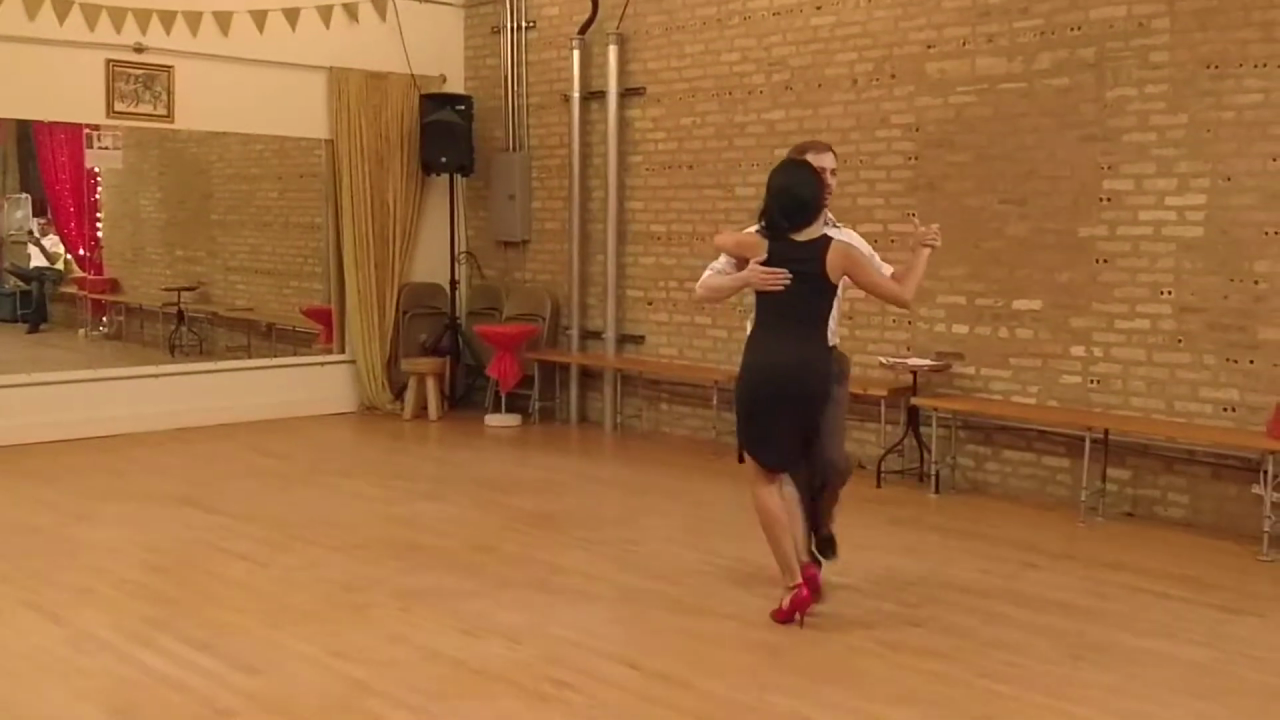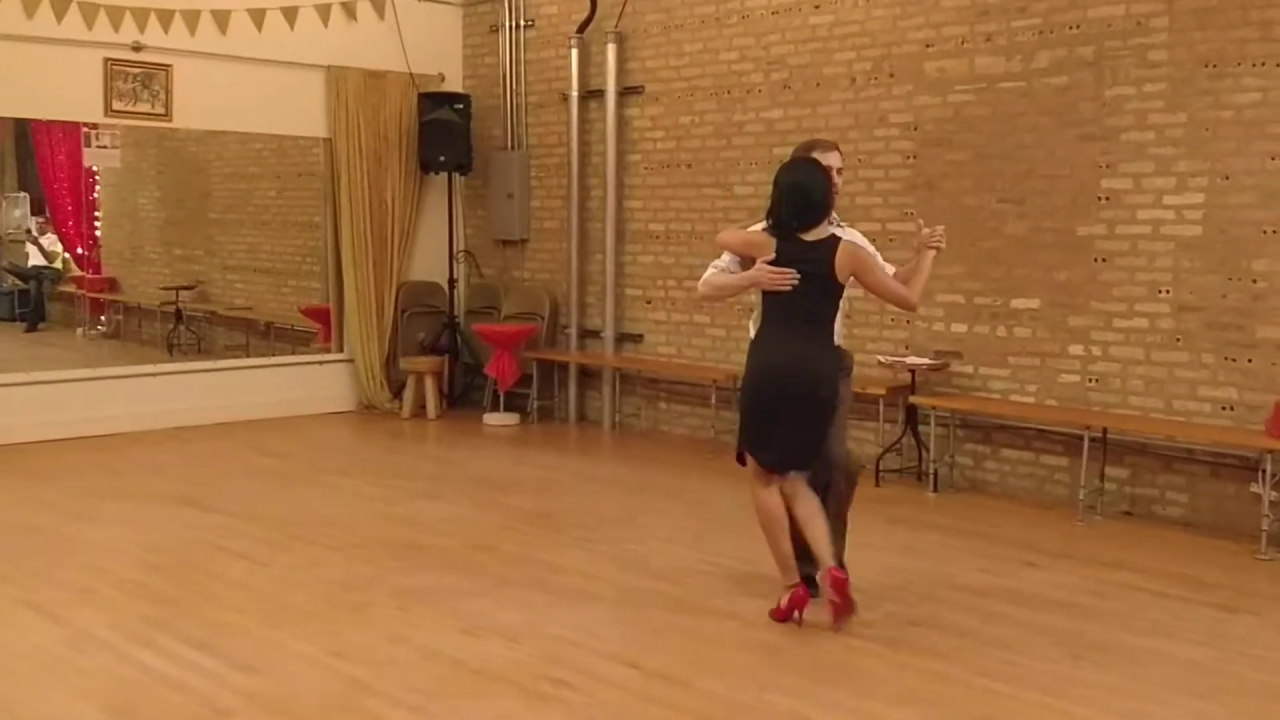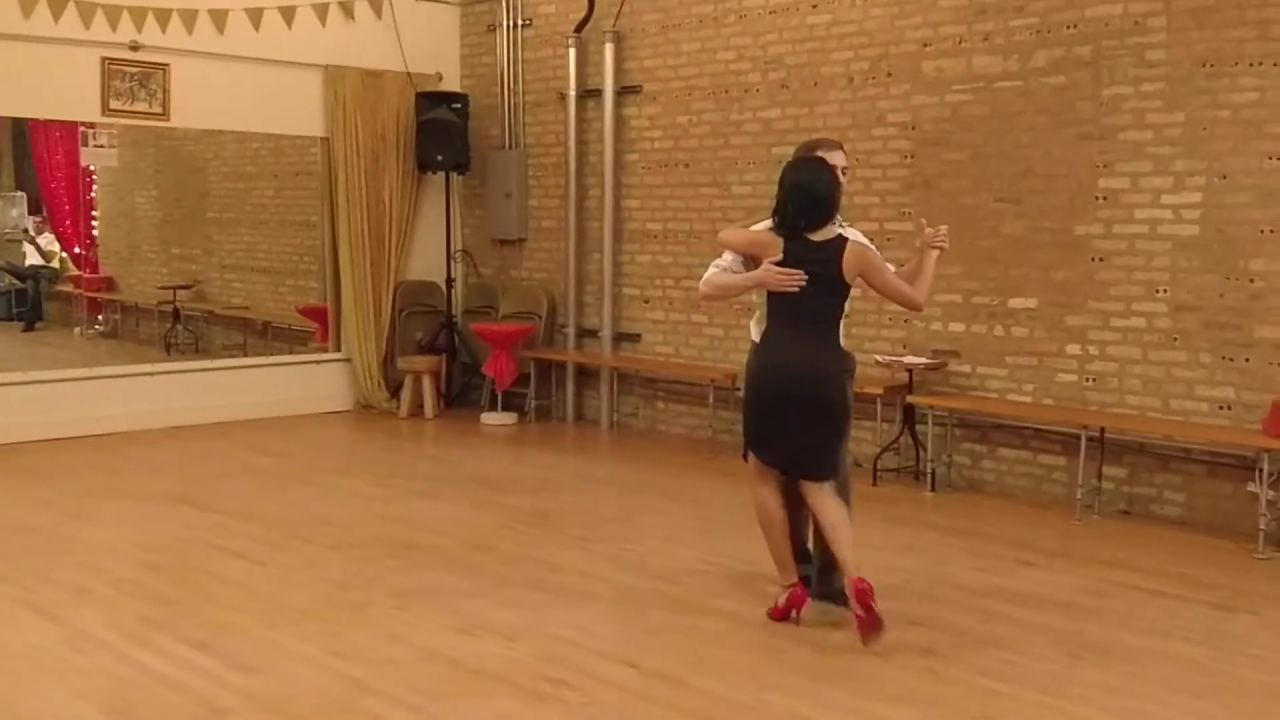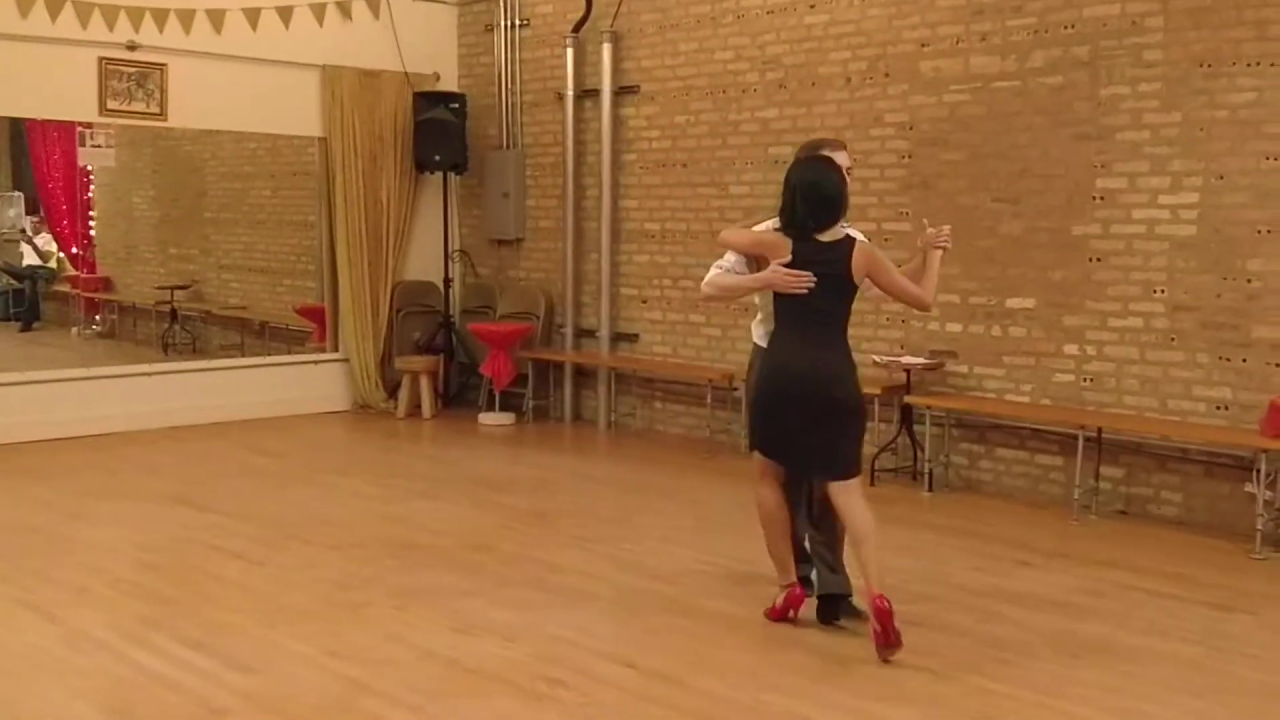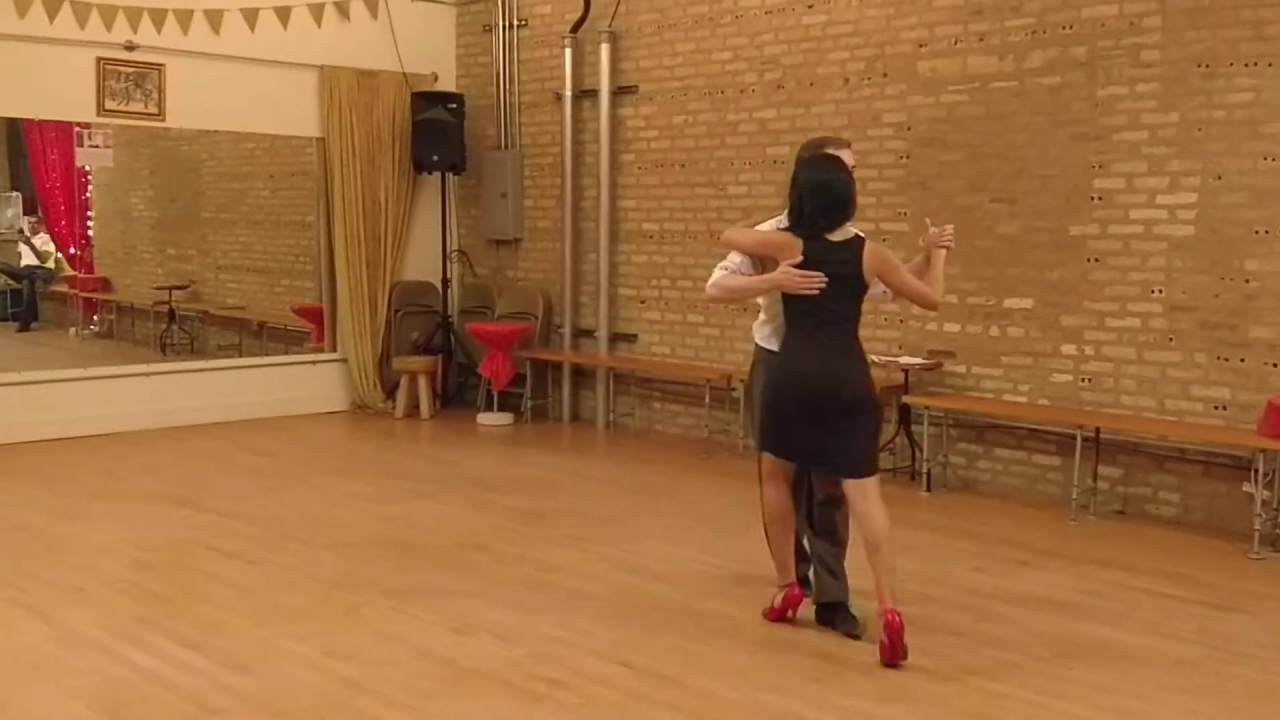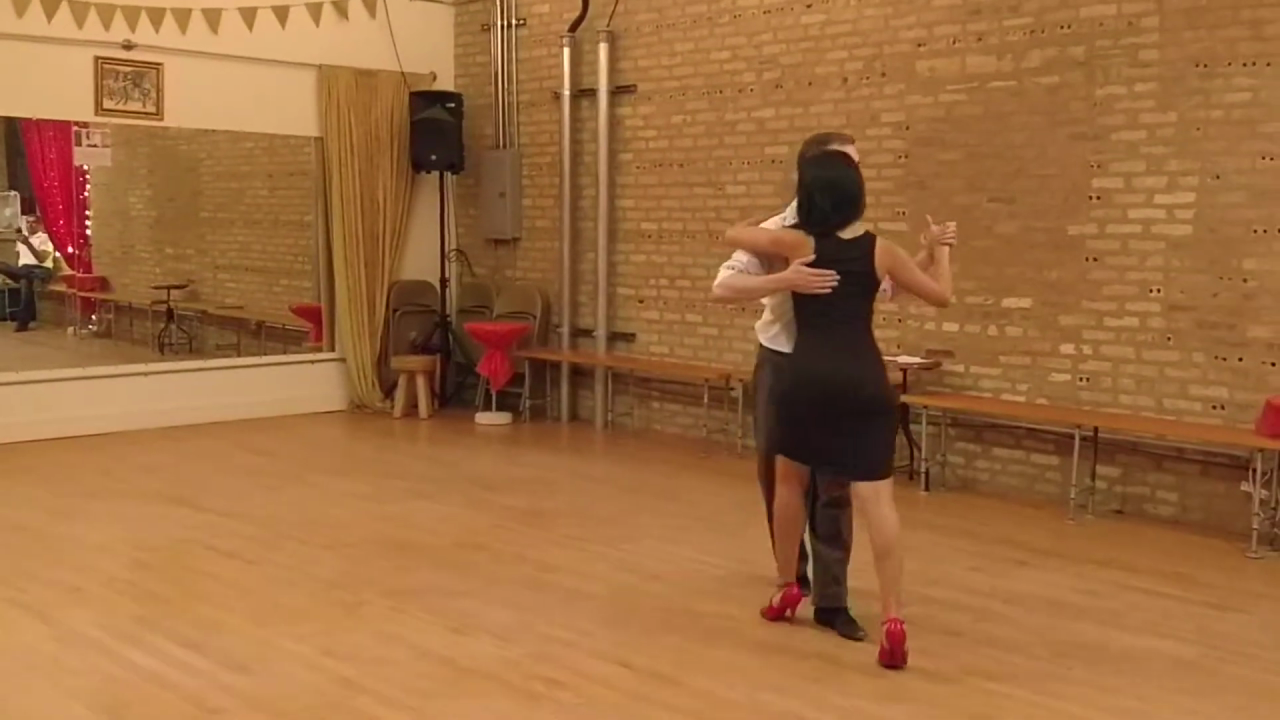
dt=0.1s
person 1, frame 1
left shoulder: (759, 246)
right shoulder: (839, 253)
left elbow: (719, 240)
right elbow: (902, 296)
right wrist: (923, 249)
left hip: (763, 367)
right hip: (811, 370)
left knee: (765, 477)
right knee: (784, 474)
left ankle: (793, 583)
right ankle: (800, 564)
person 1, frame 2
left shoulder: (766, 245)
right shoulder: (846, 253)
left elbow: (722, 237)
right elbow: (909, 299)
right wrist: (928, 252)
left hip: (768, 367)
right hip: (817, 371)
left knee: (764, 479)
right knee: (796, 479)
left ankle: (792, 585)
right ankle: (829, 568)
person 1, frame 3
left shoulder: (771, 245)
right shoulder: (853, 253)
left elbow: (724, 236)
right elbow: (915, 299)
right wrist: (931, 252)
left hip: (774, 369)
right hip: (824, 374)
left knee: (766, 479)
right knee: (820, 487)
left ankle: (791, 585)
right ankle: (855, 581)
person 1, frame 4
left shoulder: (779, 245)
right shoulder: (861, 253)
left elbow: (725, 236)
right elbow: (922, 298)
right wrist: (934, 252)
left hip: (782, 371)
right hip: (835, 376)
left knee: (769, 479)
right knee: (846, 492)
left ankle: (789, 586)
right ankle: (876, 595)
person 1, frame 5
left shoulder: (787, 245)
right shoulder: (870, 253)
left elbow: (729, 236)
right elbow: (931, 297)
left wrist: (765, 231)
right wrist: (938, 252)
left hip: (795, 374)
right hip: (849, 377)
left knee: (775, 478)
right knee: (865, 493)
left ankle: (788, 586)
right ankle: (889, 609)
person 1, frame 6
left shoulder: (797, 243)
right shoulder: (880, 250)
left elbow: (733, 234)
right elbow: (941, 294)
left wrist: (769, 231)
right wrist: (941, 248)
left hip: (809, 375)
right hip: (865, 377)
left knee: (789, 481)
right knee: (876, 497)
left ankle: (787, 587)
right ankle: (893, 620)
person 2, frame 1
left shoulder: (845, 241)
right elbow: (704, 290)
right wrist: (745, 279)
left hip: (825, 363)
left knee: (832, 461)
left ankle: (816, 521)
right ankle: (799, 557)
person 2, frame 2
left shoulder: (849, 240)
right shoulder: (764, 237)
left elbow: (894, 285)
right elbow: (707, 286)
left wrist: (922, 254)
right wrist: (752, 278)
left knee: (836, 463)
left ankle: (829, 557)
right ankle: (800, 566)
person 2, frame 3
left shoulder: (851, 241)
right shoulder: (766, 236)
right elbow: (709, 286)
left wrist: (924, 254)
right wrist: (758, 279)
left knee: (833, 471)
left ankle: (831, 574)
right ankle: (799, 568)
person 2, frame 4
left shoulder: (851, 242)
right shoulder: (766, 236)
right elbow: (711, 286)
left wrist: (924, 256)
right wrist: (764, 280)
right knee: (780, 476)
left ankle: (832, 590)
right ankle: (796, 570)
person 2, frame 5
right shoulder: (771, 236)
left elbow: (892, 288)
right elbow: (716, 287)
left wrist: (927, 256)
right wrist: (773, 281)
right hip: (777, 367)
left knee: (831, 484)
left ankle: (831, 597)
right ankle: (794, 570)
person 2, frame 6
right shoulder: (777, 234)
left elbow: (891, 286)
right elbow: (723, 287)
left wrist: (929, 253)
right wrist: (785, 280)
right hip: (783, 366)
left knee: (835, 486)
right knee: (780, 475)
left ankle: (831, 599)
right ankle: (793, 573)
